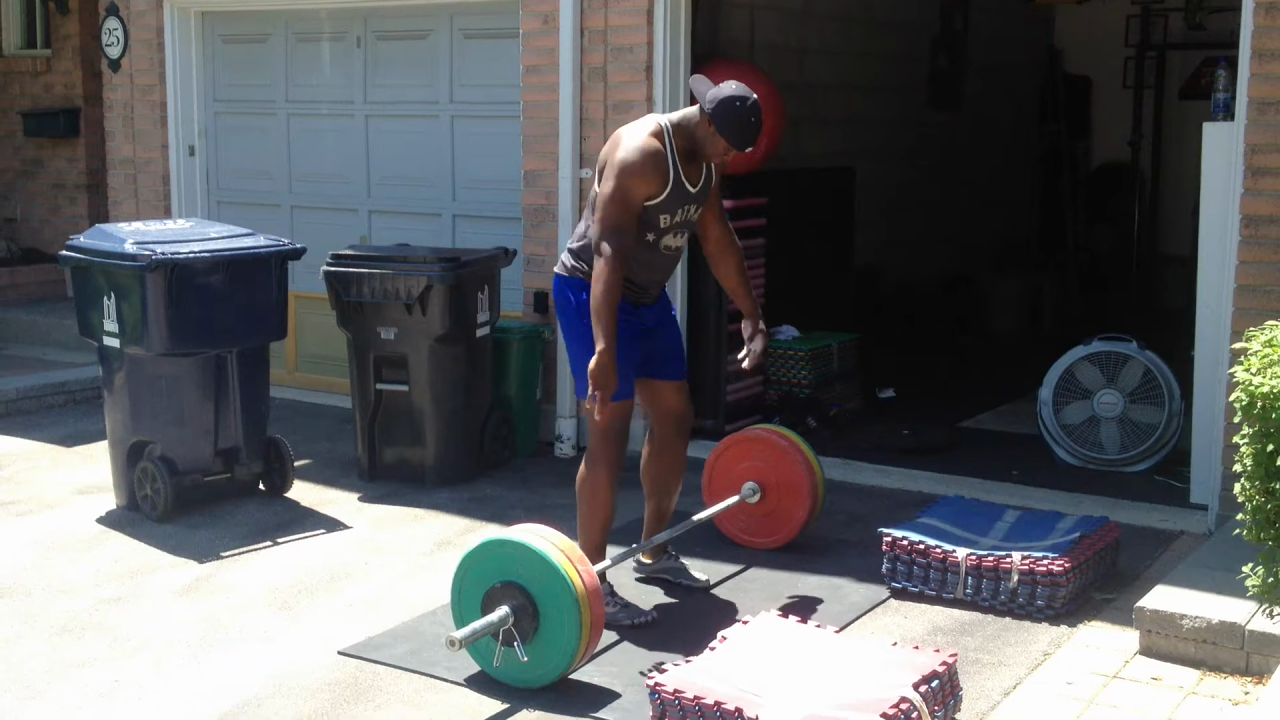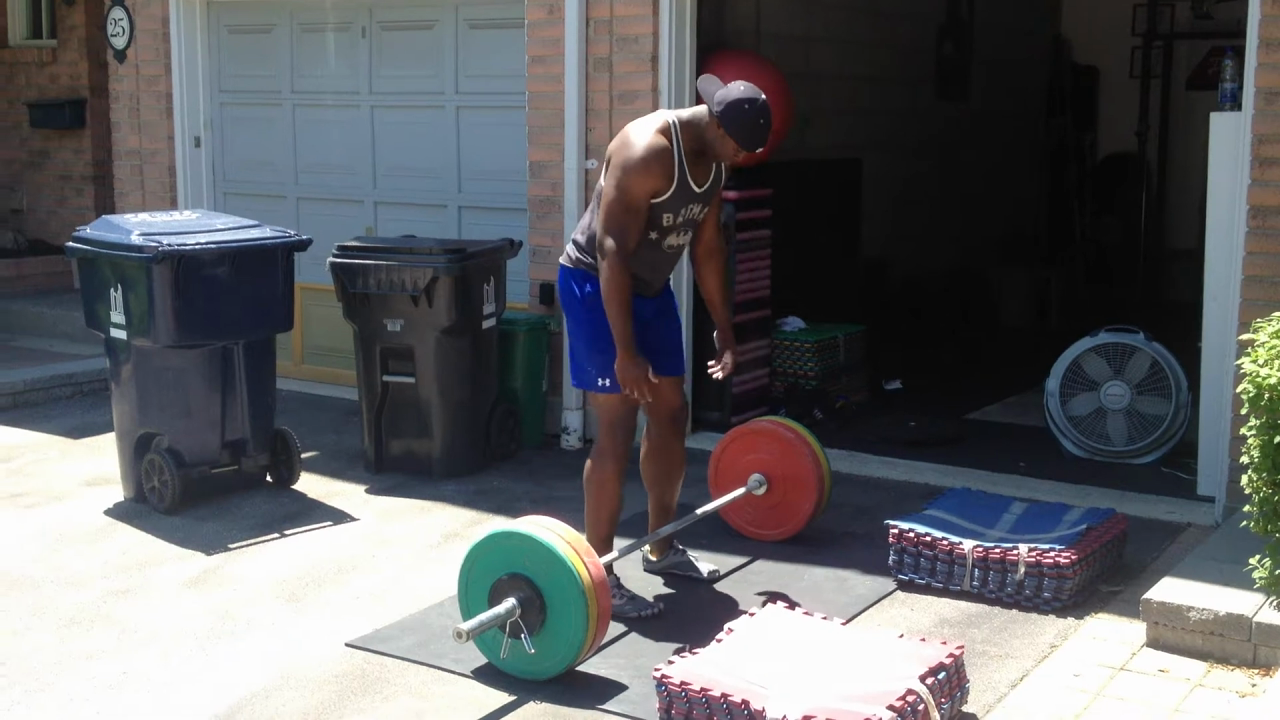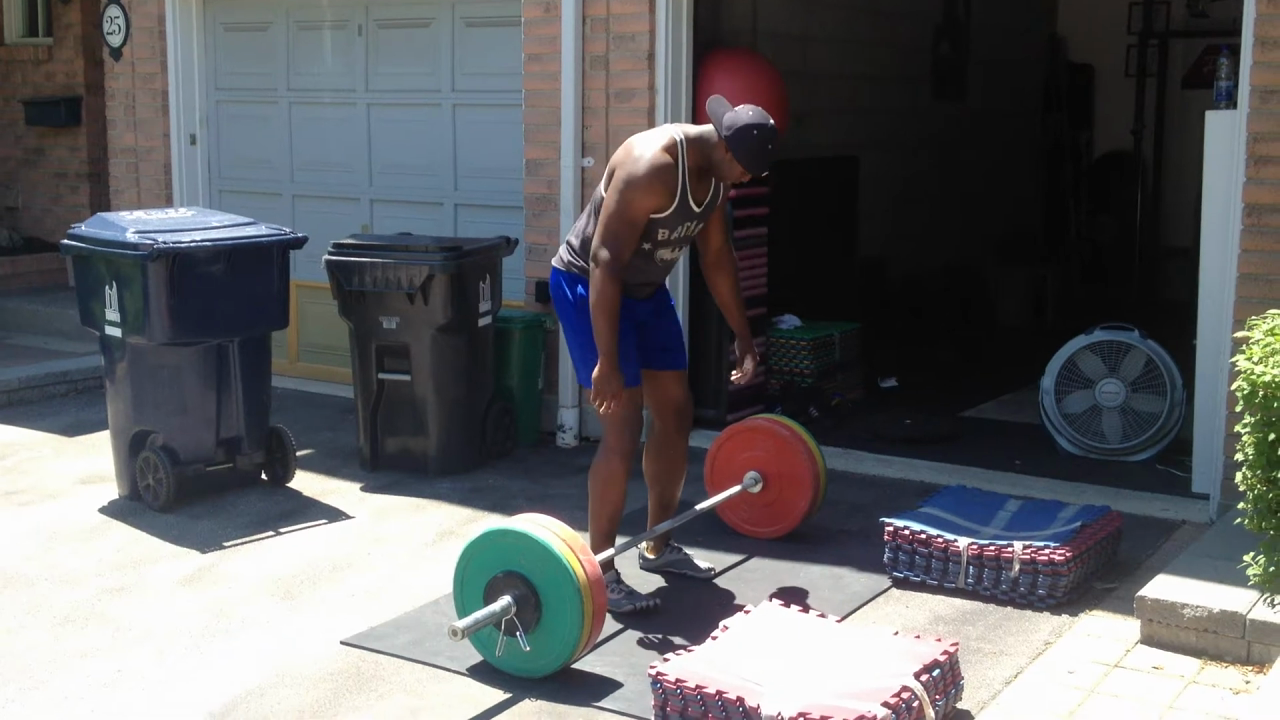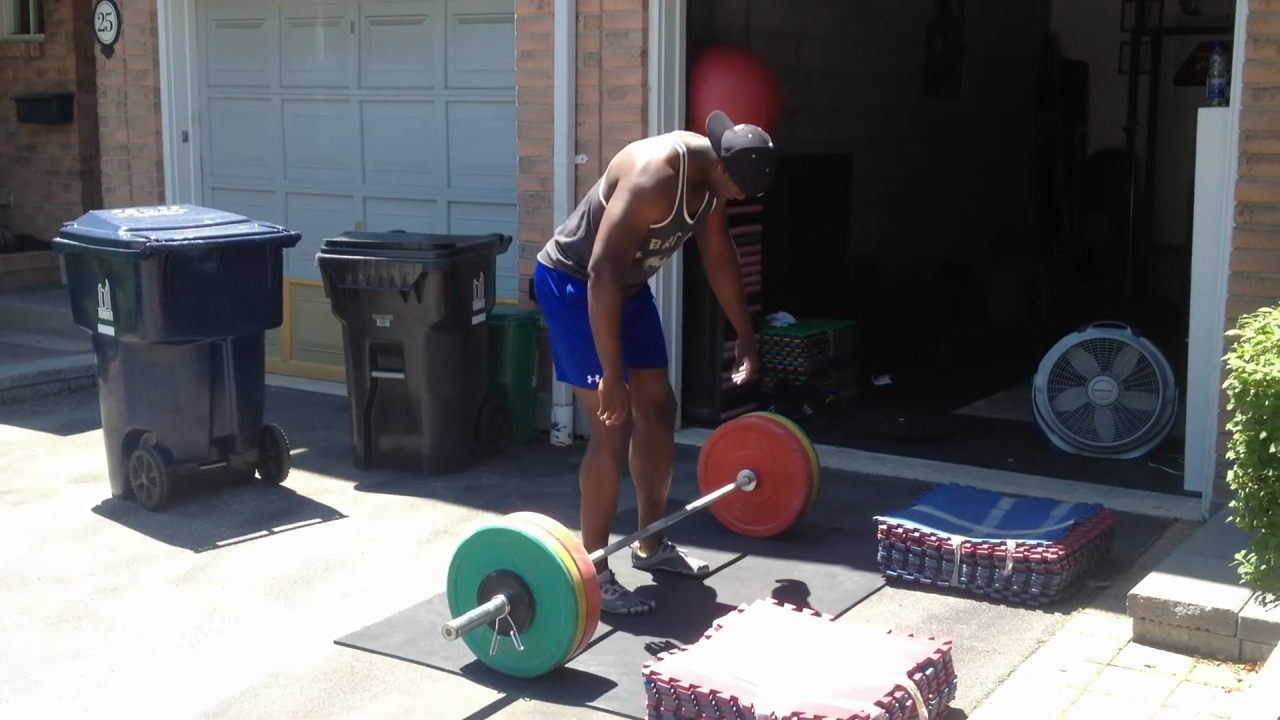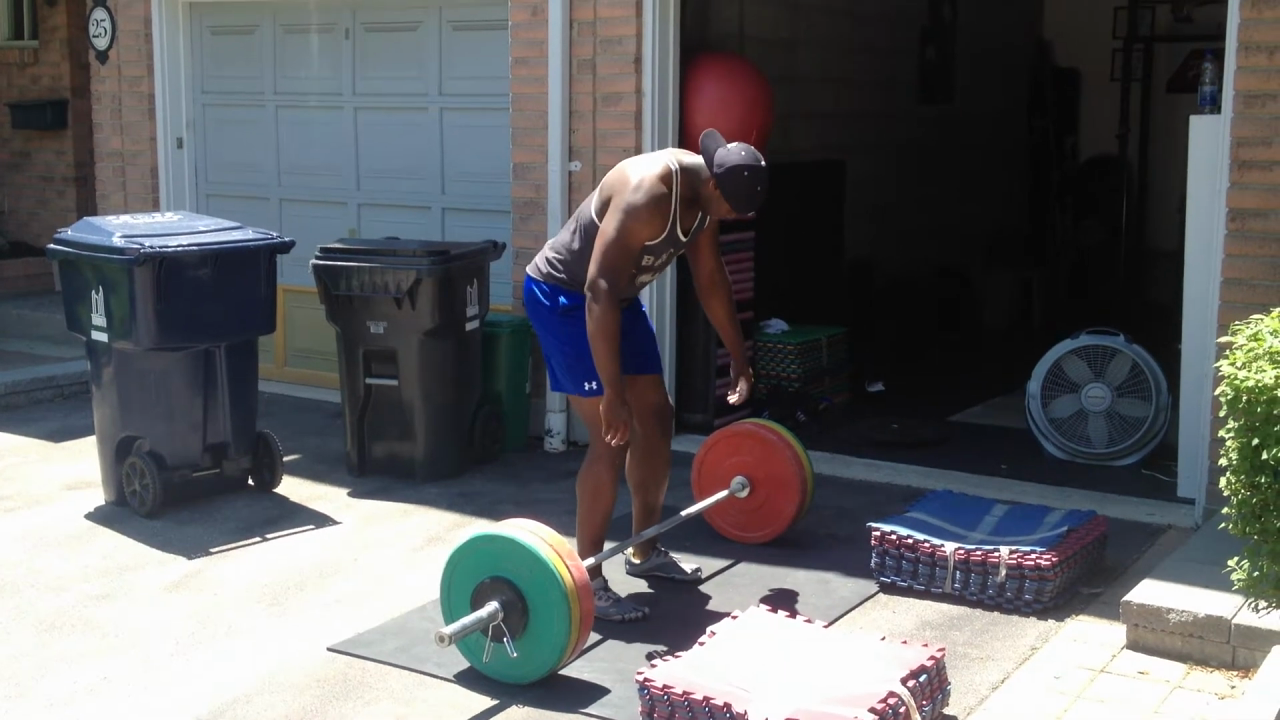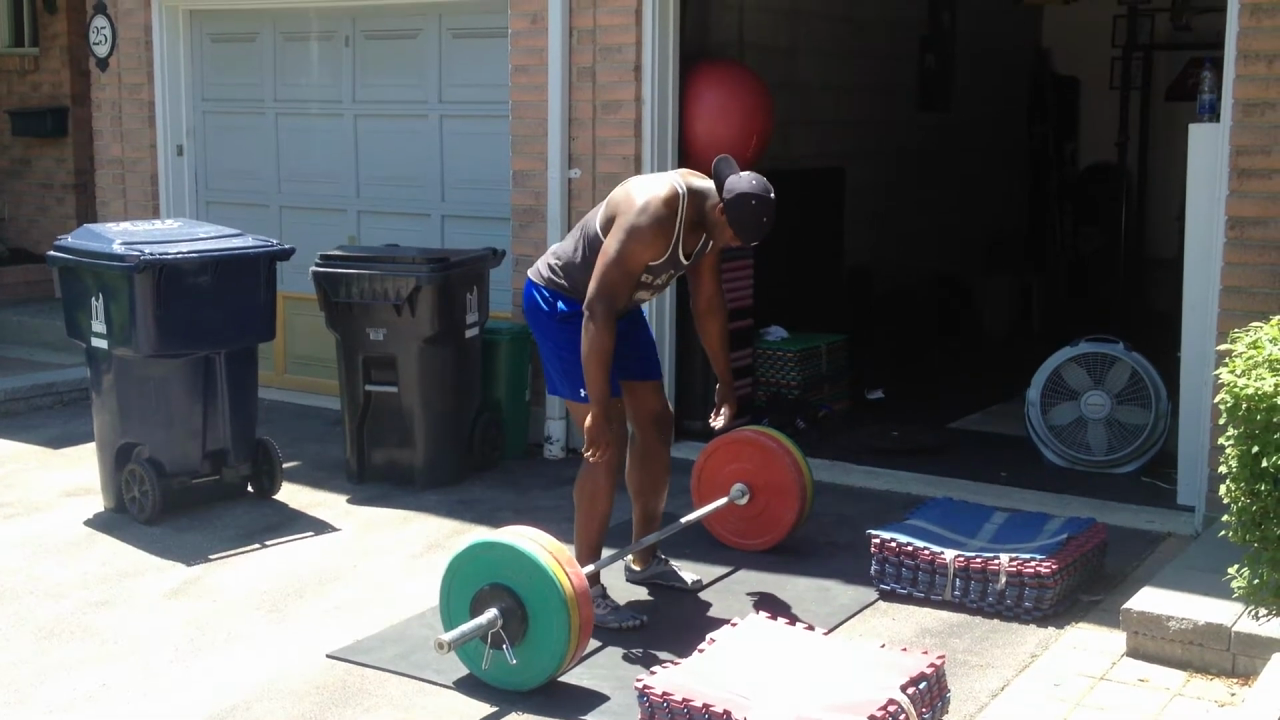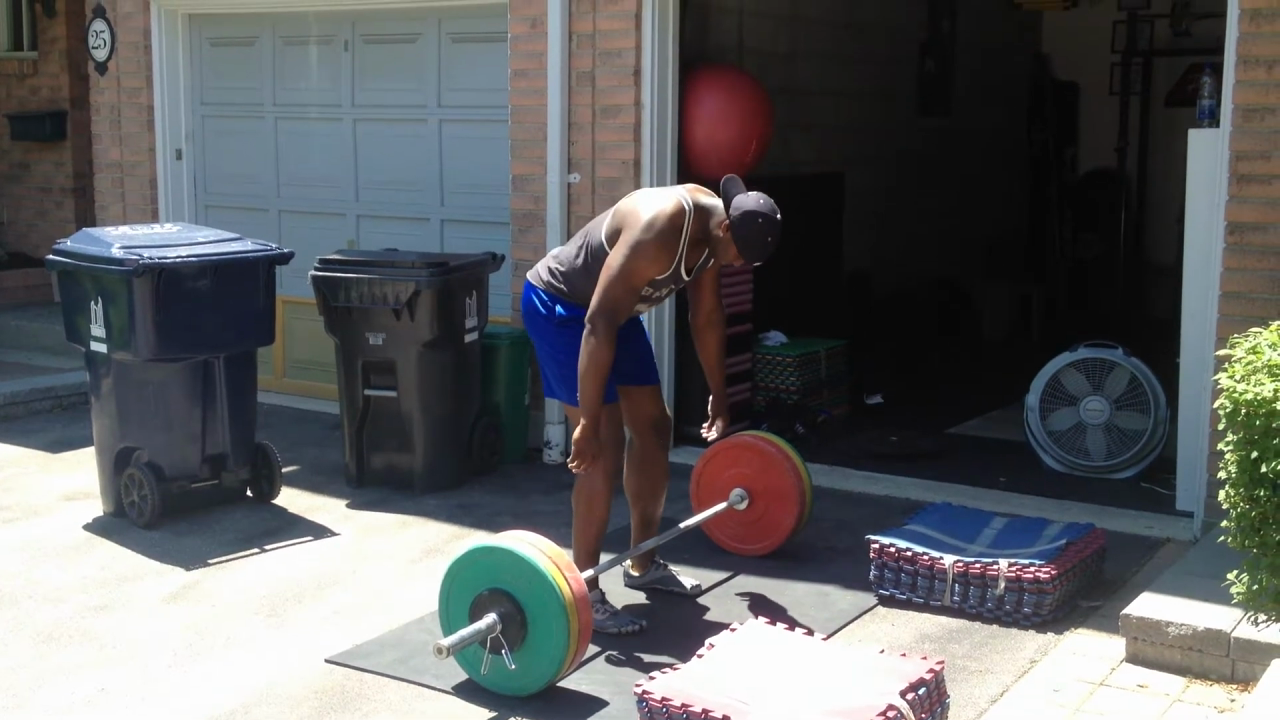
dt=0.3s
person 1, frame 1
left shoulder: (707, 160)
right shoulder: (639, 152)
left elbow: (717, 240)
right elbow: (609, 255)
left wrist: (751, 314)
right wrist: (603, 351)
left hip: (649, 296)
right hip: (592, 291)
left knee: (674, 418)
right knee: (610, 437)
left ankle: (653, 550)
right ankle: (592, 584)
person 1, frame 2
left shoulder: (714, 157)
right shoulder: (646, 150)
left elbow: (707, 245)
right elbow: (611, 252)
left wrist: (723, 327)
right wrist: (626, 352)
left hip: (652, 288)
right hip: (597, 284)
left knee: (670, 417)
right knee: (618, 429)
left ankle: (661, 547)
right ankle: (599, 575)
person 1, frame 3
left shoulder: (716, 171)
right shoulder: (652, 166)
left elbow: (716, 256)
right elbow: (604, 263)
left wrist: (743, 336)
right wrist: (606, 363)
left hip: (646, 289)
right hip: (588, 286)
left knee: (676, 413)
right knee: (624, 427)
left ankle: (658, 547)
right ankle: (600, 571)
person 1, frame 4
left shoulder: (711, 177)
right shoulder: (652, 176)
left elbow: (719, 256)
right elbow: (602, 274)
left wrist: (744, 334)
right wrist: (611, 374)
left hip: (629, 286)
right hip: (574, 284)
left knee: (659, 411)
right knee: (615, 426)
left ankle: (651, 545)
right ankle: (593, 571)
person 1, frame 5
left shoulder: (704, 194)
right shoulder: (646, 194)
left elbow: (710, 277)
right elbow: (598, 292)
left wrist: (738, 355)
right wrist: (611, 394)
left hip: (617, 293)
right hip: (563, 295)
left knee: (656, 417)
right knee: (613, 434)
left ankle: (646, 550)
right ankle: (587, 580)
person 1, frame 6
left shoulder: (709, 216)
right shoulder: (651, 215)
left elbow: (708, 301)
right elbow: (597, 310)
left wrist: (725, 381)
right wrist: (598, 410)
left hip: (616, 303)
right hip: (562, 301)
left knee: (656, 423)
right knee: (608, 442)
left ankle: (645, 558)
right ankle: (585, 587)
person 1, frame 7
left shoulder: (713, 230)
right shoulder: (657, 229)
left elbow: (707, 315)
right elbow: (599, 325)
left wrist: (718, 393)
right wrist: (588, 423)
left hip: (614, 308)
right hip: (560, 305)
left knee: (653, 429)
right knee: (605, 450)
left ankle: (643, 563)
right ankle: (584, 593)
